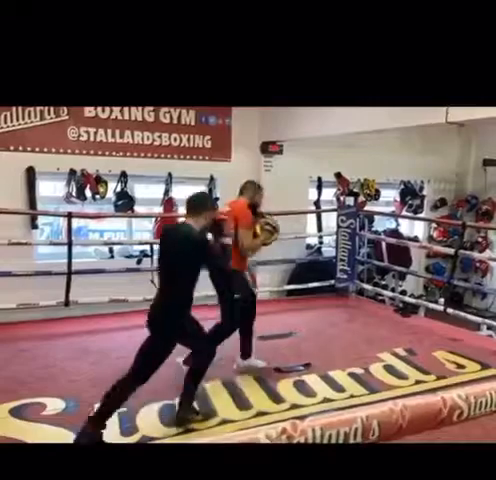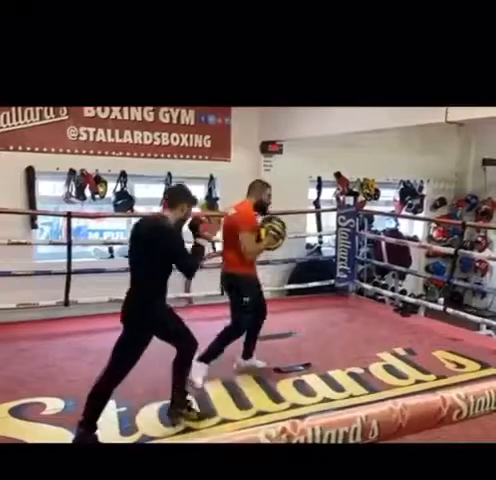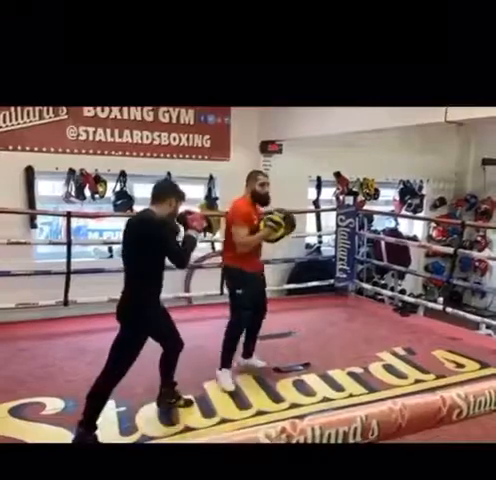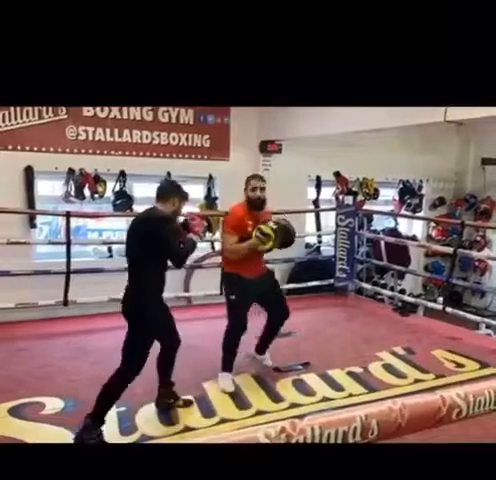
dt=0.2s
person 1, frame 1
left shoulder: (170, 231)
right shoulder: (196, 239)
right elbow: (220, 267)
left hip: (169, 311)
right hip: (170, 316)
left knee: (205, 351)
right knee: (137, 375)
left ankle: (185, 408)
right ankle: (91, 429)
person 1, frame 2
left shoulder: (146, 224)
right shoulder: (166, 230)
right elbow: (189, 269)
left wrist: (191, 231)
right wrist: (202, 239)
left hip: (153, 305)
right hip: (141, 310)
left knee: (188, 344)
right knee: (115, 372)
left ankle: (178, 403)
right ankle: (85, 432)
person 1, frame 3
left shoulder: (140, 221)
right shoulder: (156, 224)
right elbow: (181, 260)
left wrist: (178, 227)
right wrist: (193, 231)
left hip: (148, 302)
right hip: (138, 307)
left knee: (174, 344)
right knee: (114, 370)
left ankle: (167, 394)
right ankle: (85, 432)
person 1, frame 4
left shoulder: (147, 219)
right shoulder: (159, 220)
right elbow: (178, 259)
left wrist: (181, 233)
right wrist: (194, 235)
left hip: (149, 298)
right hip: (142, 303)
left knee: (171, 343)
right knee: (130, 366)
left ankle: (166, 395)
right ankle: (90, 428)
person 2, frame 1
left shoulder: (233, 208)
right shoulder: (243, 212)
right elbow: (247, 248)
right wrist: (262, 238)
left hip: (228, 268)
right hip: (229, 271)
left knee: (249, 308)
right knee: (232, 321)
left ankle: (246, 357)
right ankle: (190, 361)
person 2, frame 2
left shoulder: (238, 211)
right shoulder: (247, 215)
right elbow: (249, 253)
left wrist: (263, 239)
right wrist: (268, 240)
left hip: (243, 274)
right hip: (238, 275)
left knee: (259, 313)
right knee: (240, 325)
left ankle: (246, 358)
right ankle: (200, 363)
person 2, frame 3
left shoulder: (255, 208)
right shoulder: (241, 208)
right elbow: (242, 245)
left wrist: (268, 229)
right wrist: (266, 231)
left hip: (253, 269)
right hip: (238, 271)
left knee: (259, 312)
right knee: (240, 319)
left ankle: (247, 356)
right ankle: (224, 368)
person 2, frame 4
left shoulder: (266, 214)
right shoulder: (235, 215)
right elbow: (228, 252)
left wrist: (278, 237)
right wrist: (254, 242)
left hip: (260, 273)
right hip: (237, 277)
left knee: (281, 312)
right knee: (237, 324)
left ankle: (260, 351)
right ankle: (226, 372)
